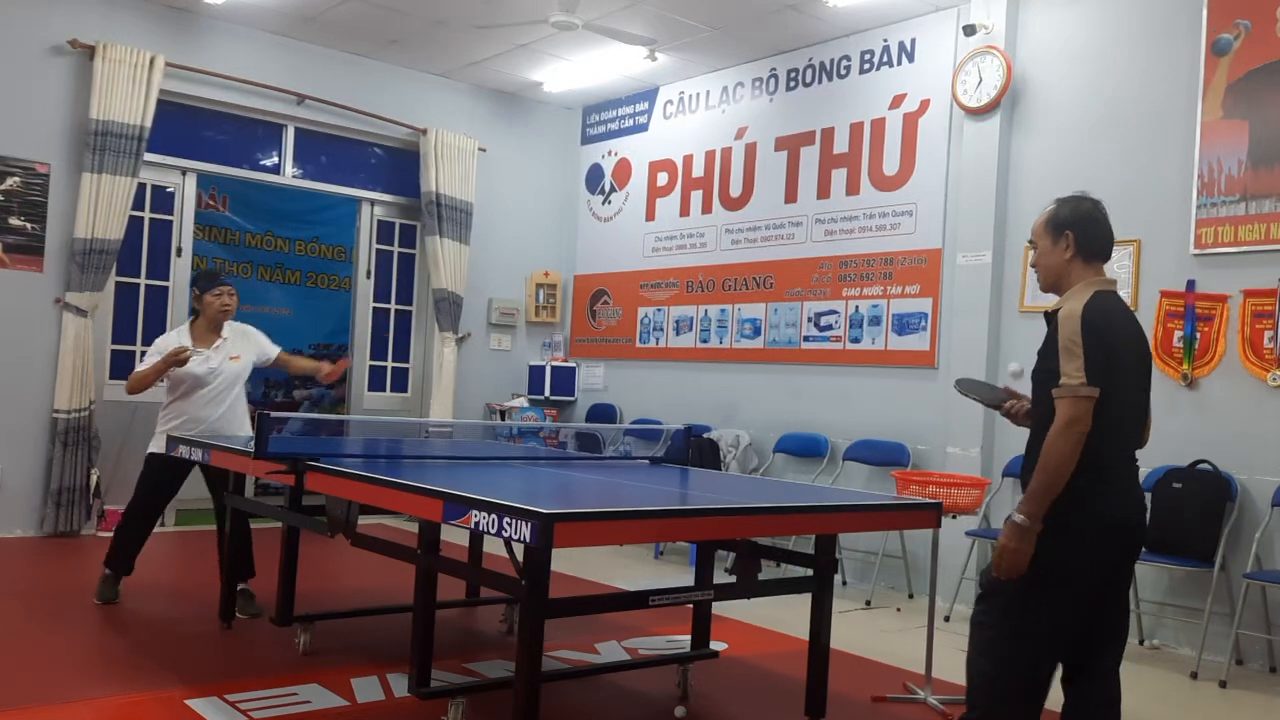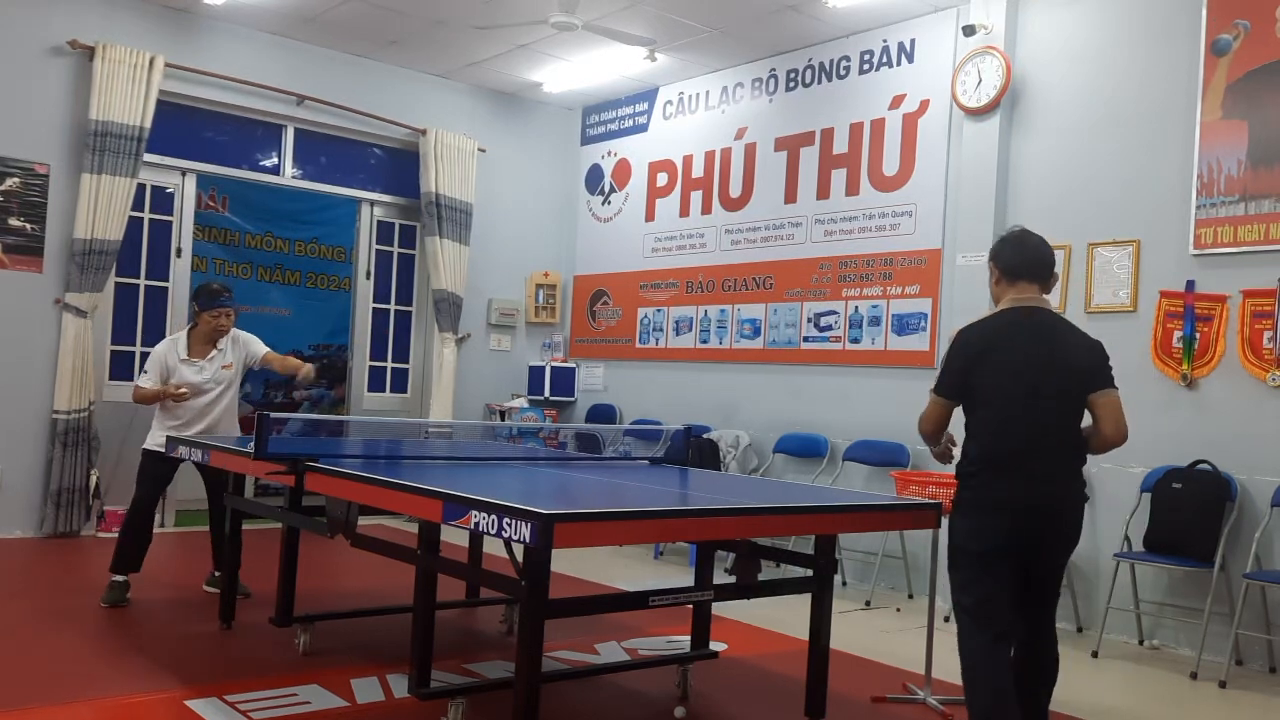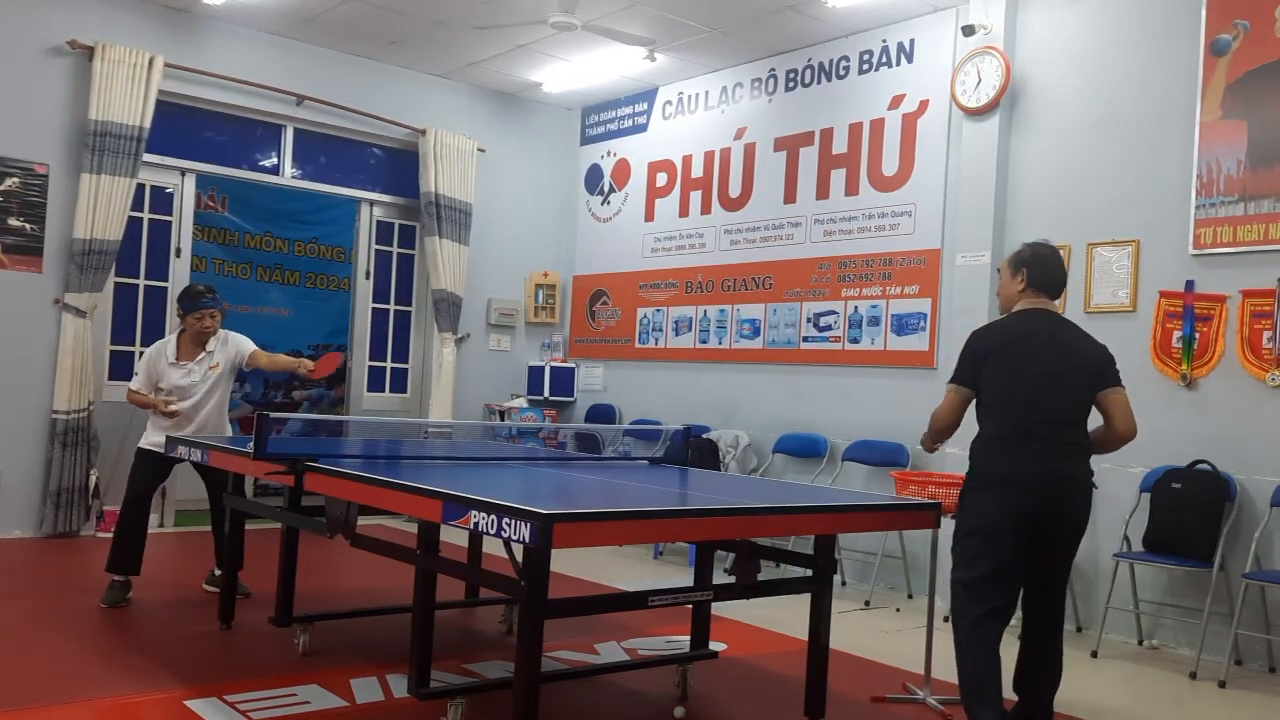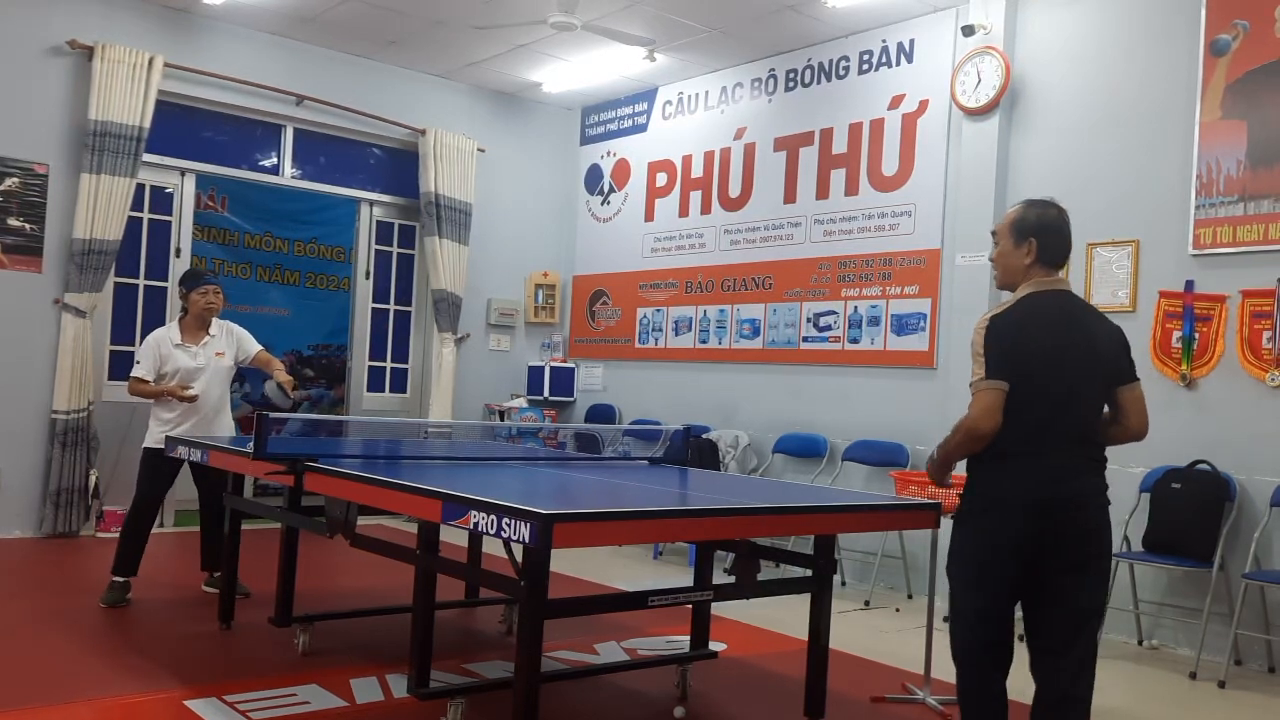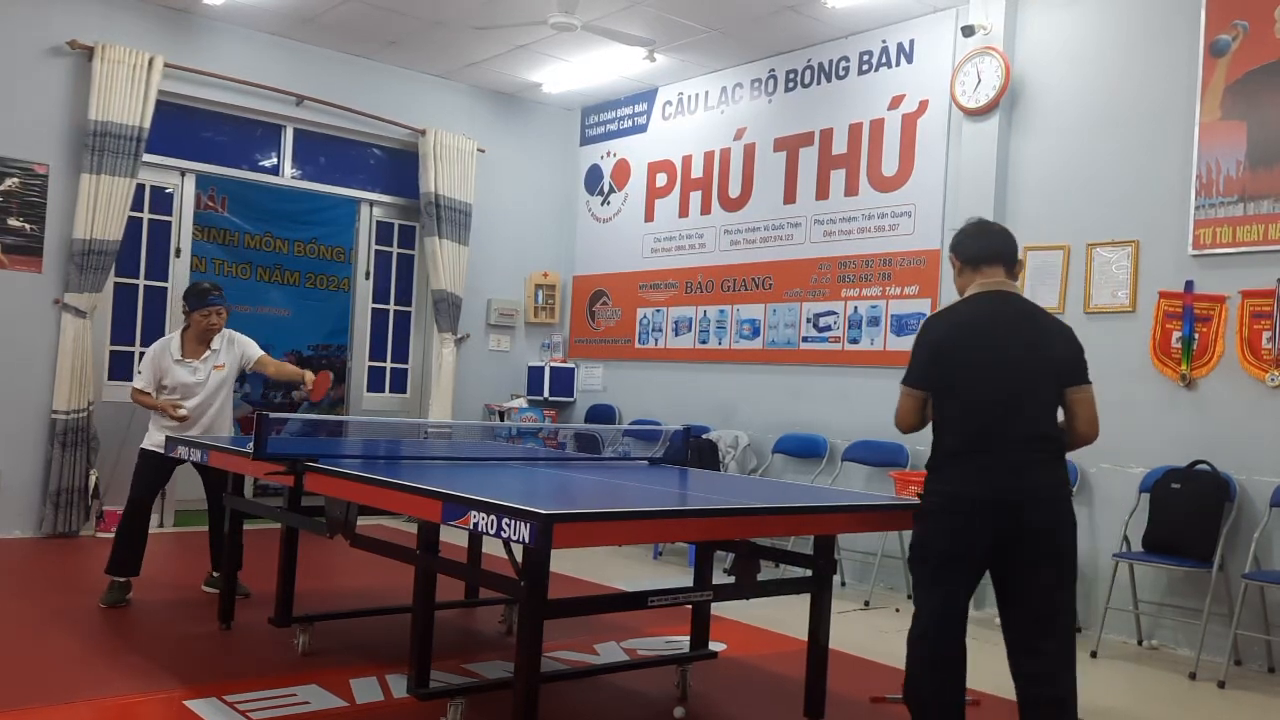
dt=1s
person 1, frame 1
left shoulder: (1078, 315)
right shoulder: (1126, 322)
left elbow: (1073, 425)
left wrist: (1024, 520)
right wrist: (1040, 413)
left hip: (1072, 521)
right hip: (1118, 518)
left knee: (999, 656)
right knee: (1093, 670)
person 1, frame 2
left shoulder: (973, 339)
right shoulder: (1083, 346)
left elbow: (931, 424)
right elbow: (1112, 432)
left wrist: (940, 445)
left hip: (986, 507)
right hip: (1057, 507)
left knee: (985, 637)
right knee: (1038, 624)
person 1, frame 3
left shoulder: (989, 338)
right shoulder: (1091, 349)
left elbow: (946, 419)
right elbow: (1123, 429)
left wrist: (930, 439)
left hip: (998, 489)
right hip: (1066, 493)
left knee: (978, 612)
right knee: (1045, 612)
person 1, frame 4
left shoulder: (1003, 325)
right shoulder: (1105, 331)
left elbow: (983, 422)
right elbow: (1133, 424)
left wrist: (942, 458)
left hip: (1002, 504)
right hip: (1079, 507)
left knee: (980, 645)
right knee: (1068, 654)
person 1, frame 5
left shoulder: (942, 327)
right shoulder: (1057, 332)
left elbow: (909, 420)
right elbow: (1084, 428)
left hip: (958, 498)
right hip: (1040, 500)
left knee: (937, 631)
right knee: (1045, 646)
person 2, frame 1
left shoulder: (246, 336)
right shoulder: (170, 342)
left elbow: (285, 361)
right elbow: (133, 386)
left wrist: (317, 368)
right wrist: (167, 364)
left knee: (234, 517)
right knee: (141, 511)
left ankle: (241, 587)
right ankle: (112, 572)
person 2, frame 2
left shoulder: (240, 342)
right shoulder: (166, 350)
left elbow: (276, 361)
right elbow: (139, 394)
left wrist: (301, 367)
right wrist: (162, 393)
right hip: (167, 439)
left knee: (226, 507)
right knee: (142, 505)
left ankle: (220, 574)
right ankle: (120, 578)
person 2, frame 3
left shoulder: (230, 343)
right shoulder: (157, 353)
left elbow: (264, 359)
right elbow: (134, 394)
left wrist: (297, 364)
right wrist: (155, 404)
right hip: (161, 441)
left knee: (228, 505)
right knee: (135, 501)
left ankle: (221, 573)
right ankle: (120, 578)
person 2, frame 4
left shoulder: (231, 334)
right shoulder: (159, 339)
left elbow: (265, 359)
right elbow: (135, 386)
left wrist: (279, 372)
right wrist: (168, 391)
left hip: (214, 439)
right hip: (166, 438)
left knee: (217, 506)
right knee: (144, 505)
left ankle: (216, 573)
right ankle: (120, 579)
person 2, frame 5
left shoulder: (235, 343)
right shoulder: (160, 350)
left elbow: (271, 366)
right elbow: (138, 393)
left wrist: (301, 374)
right wrist: (161, 406)
right hip: (164, 441)
left knee: (226, 506)
right knee: (137, 504)
left ankle: (219, 573)
right ankle: (120, 579)
